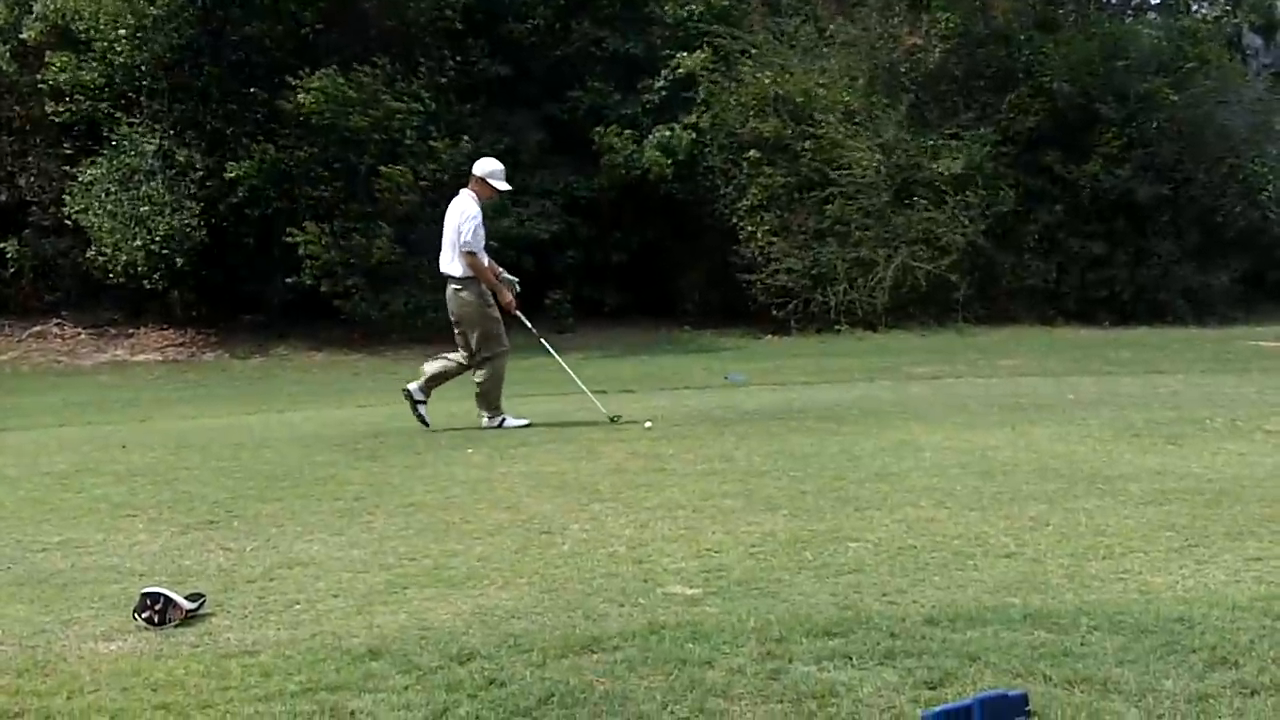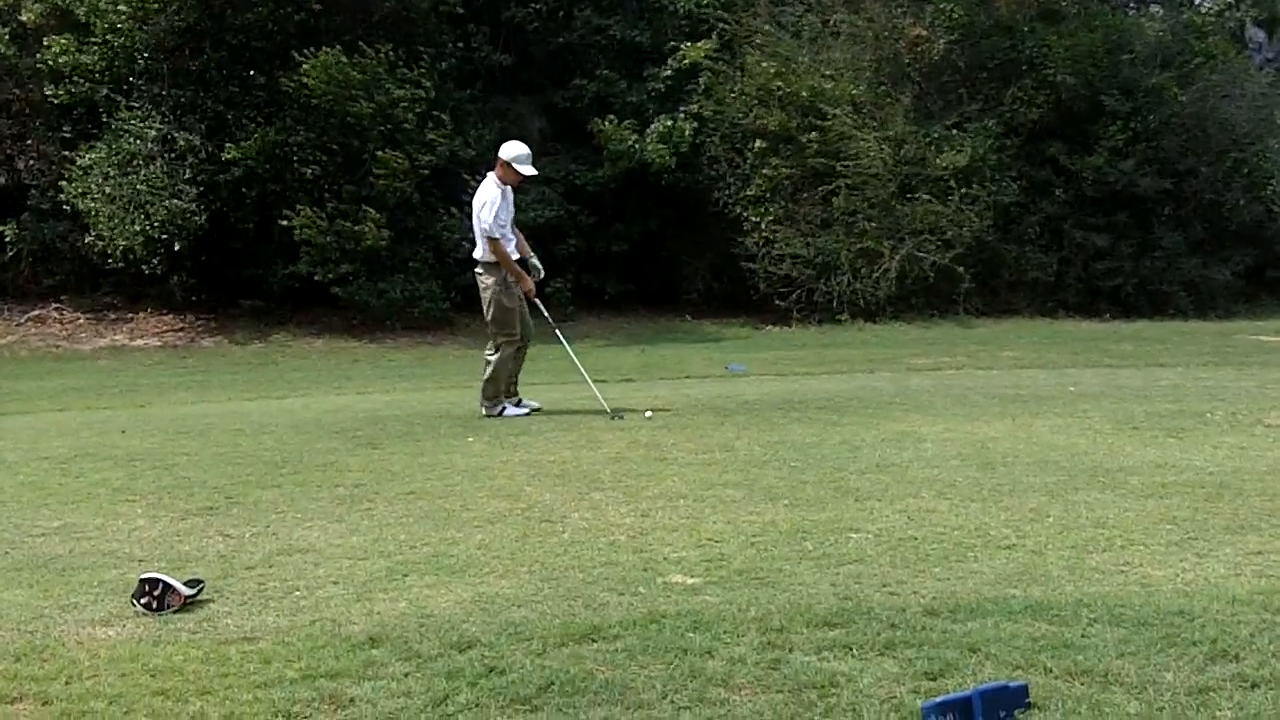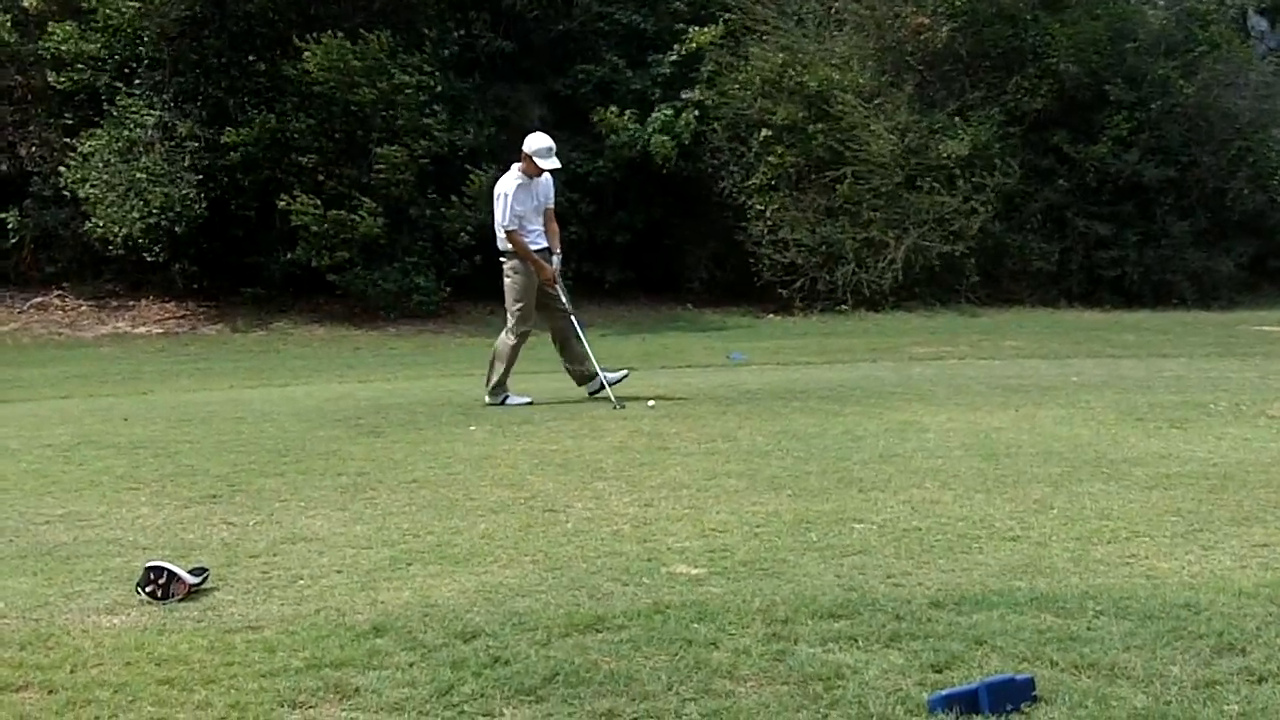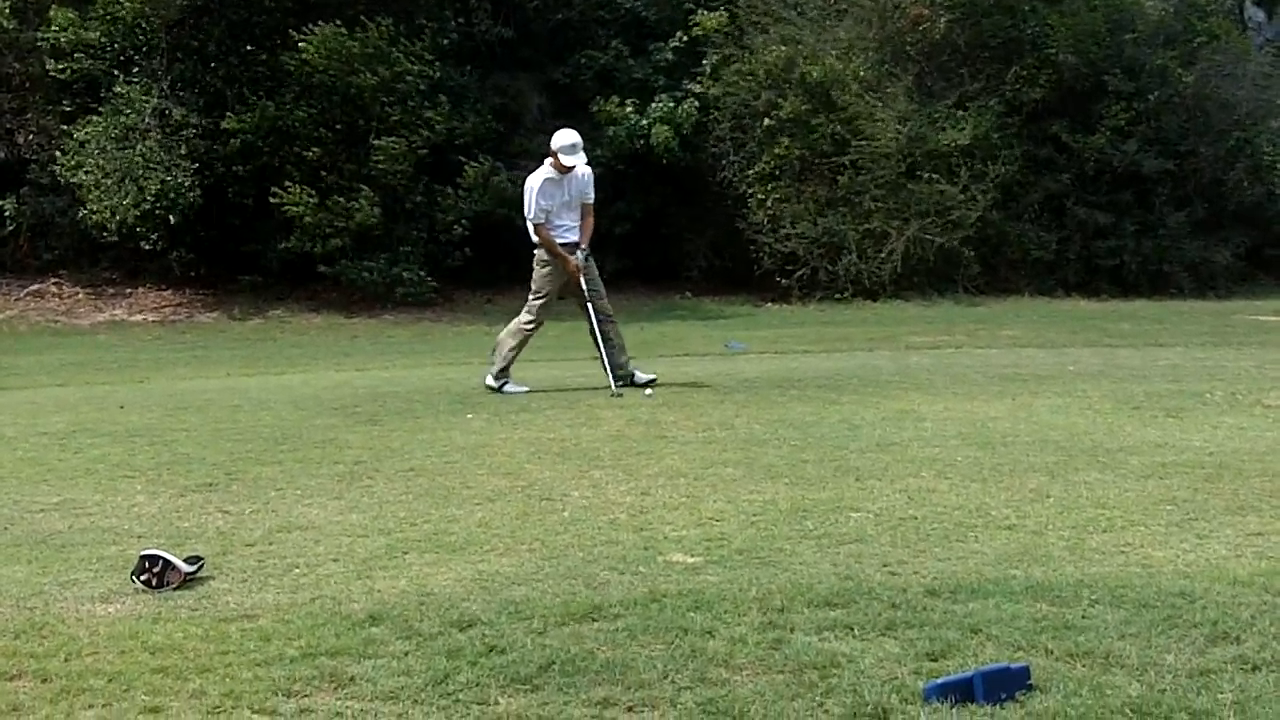
dt=0.2s
person 1, frame 1
left shoulder: (460, 204)
right shoulder: (470, 210)
right elbow: (471, 259)
left wrist: (501, 273)
right wrist: (500, 291)
left hip: (459, 287)
right hip: (470, 288)
left knee: (469, 353)
right knee: (494, 349)
left ankle: (420, 387)
right ankle: (493, 414)
person 1, frame 2
left shoulder: (504, 190)
right shoulder: (490, 195)
right elbow: (494, 245)
left wrist: (530, 257)
right wrist: (522, 277)
left hip: (504, 272)
right hip: (495, 272)
left knee: (523, 332)
right knee: (505, 338)
left ankle: (508, 396)
right ankle: (493, 403)
person 1, frame 3
left shoulder: (545, 180)
right shoulder: (508, 187)
right elbow: (512, 236)
left wrist: (555, 253)
right wrist: (540, 266)
left hip: (541, 259)
right hip: (520, 262)
left knee: (563, 319)
right knee: (518, 327)
left ankle: (589, 378)
right ankle: (496, 391)
person 1, frame 4
left shoulder: (585, 174)
right shoulder: (537, 182)
left elbow: (588, 215)
right elbow: (539, 229)
left wrist: (582, 248)
right wrist: (565, 259)
left hip: (577, 252)
right hip: (551, 254)
left knee: (601, 311)
right knee: (533, 316)
left ankle: (622, 371)
right ankle: (497, 375)
